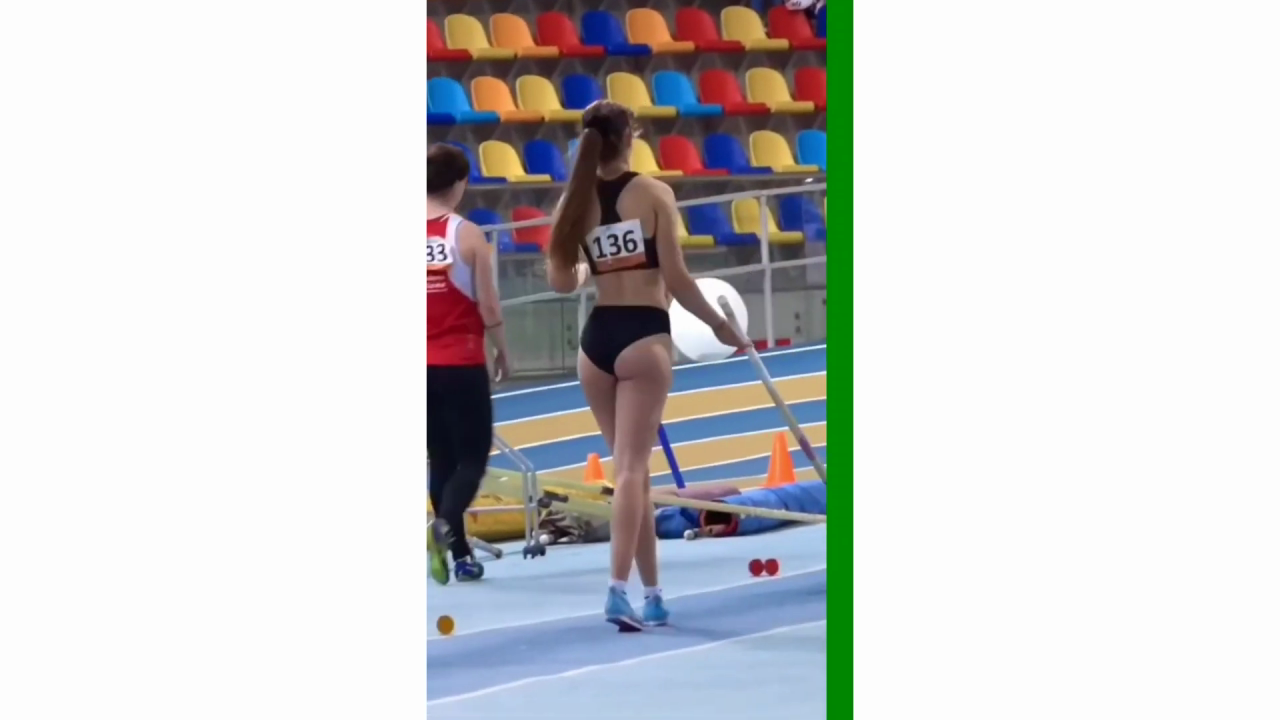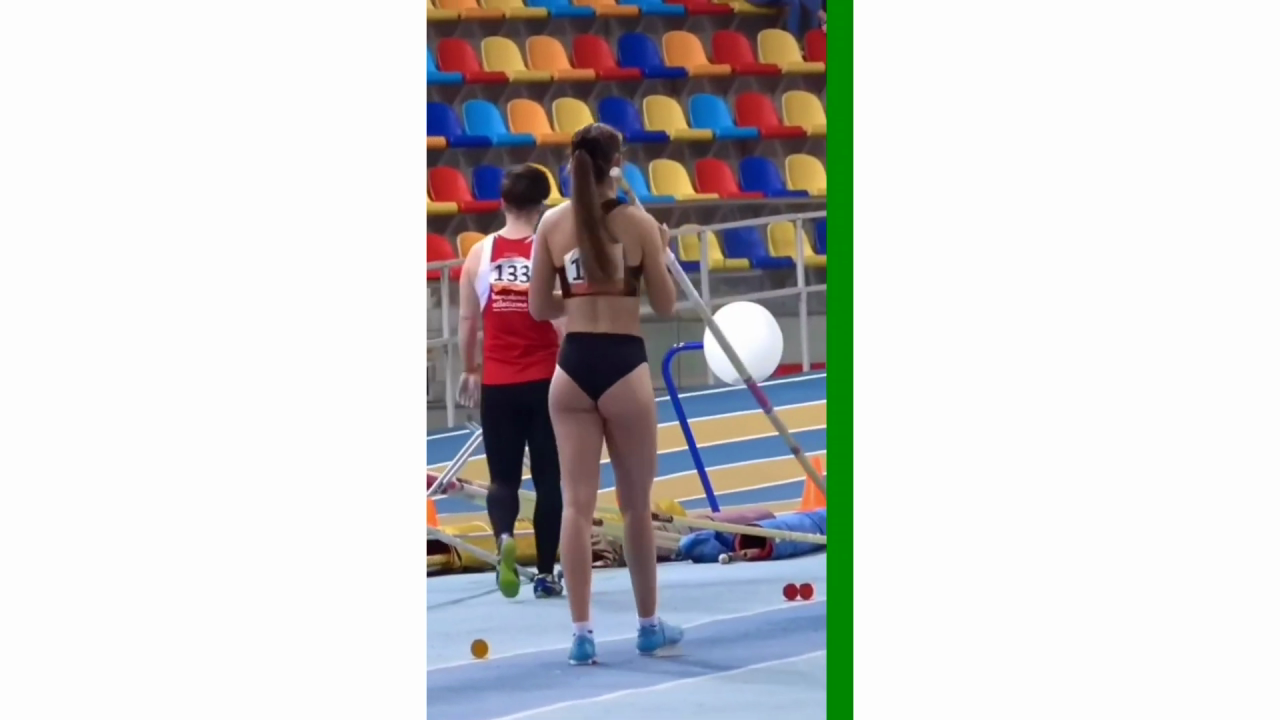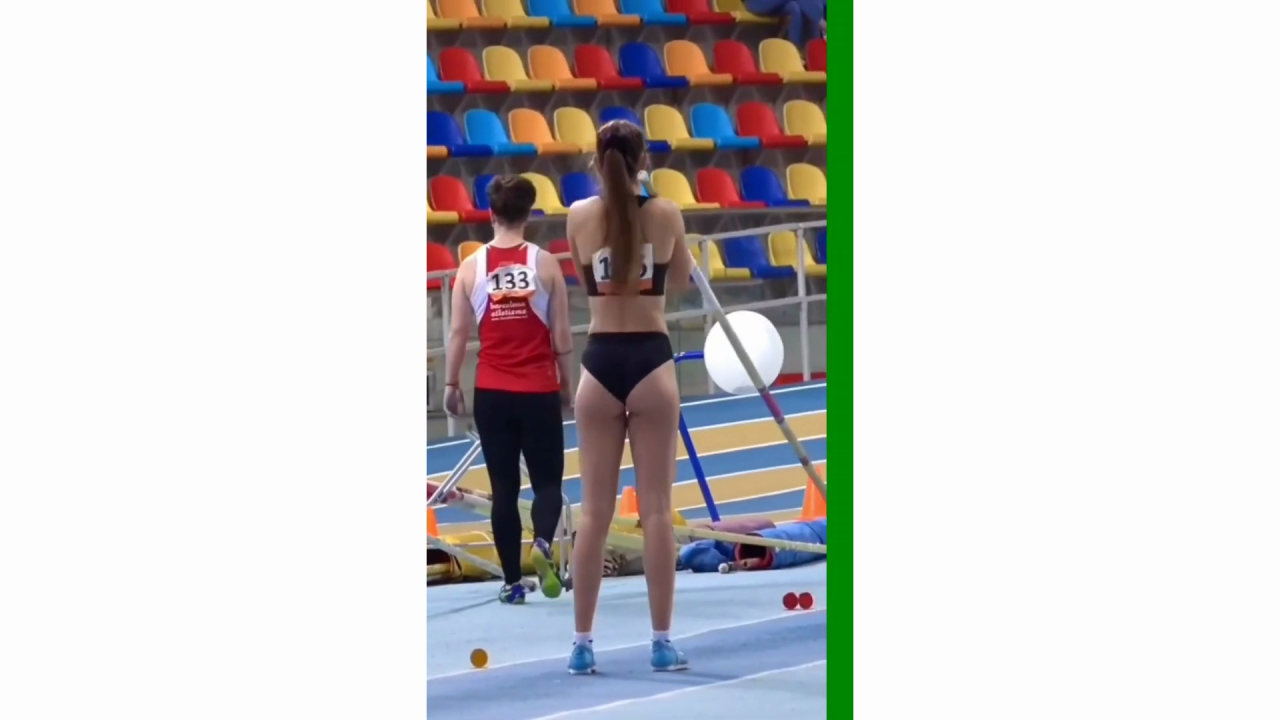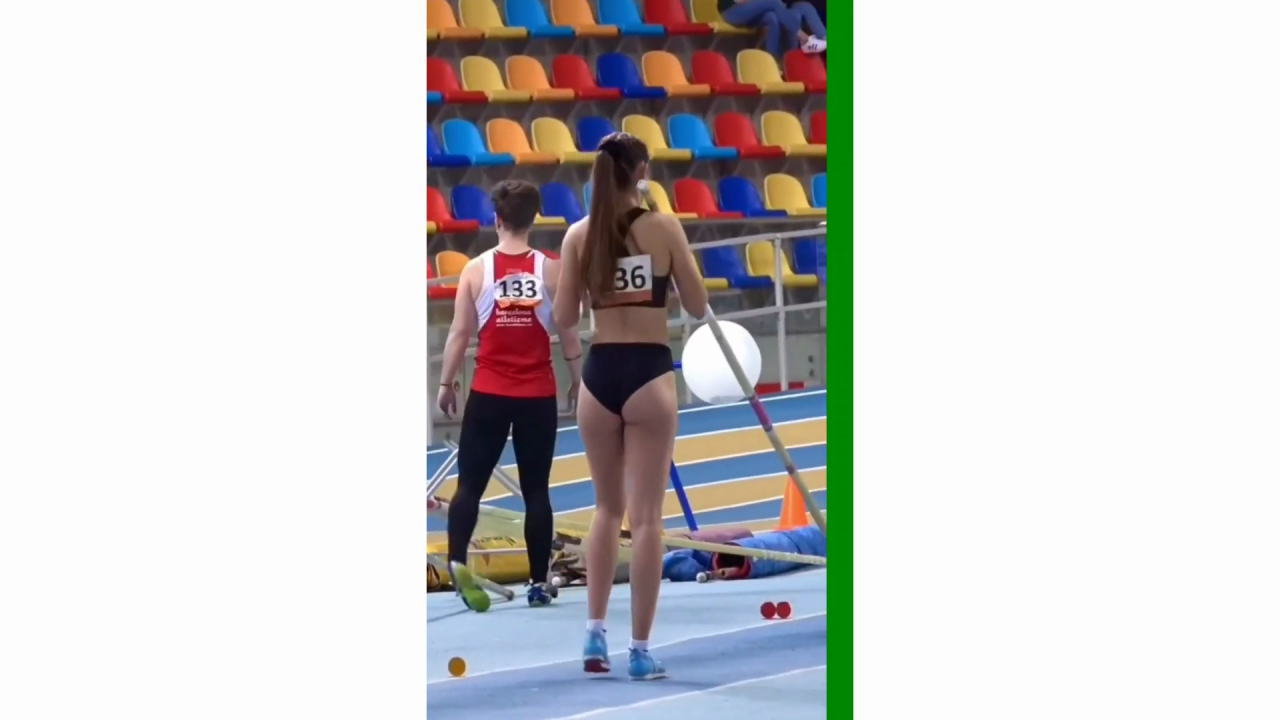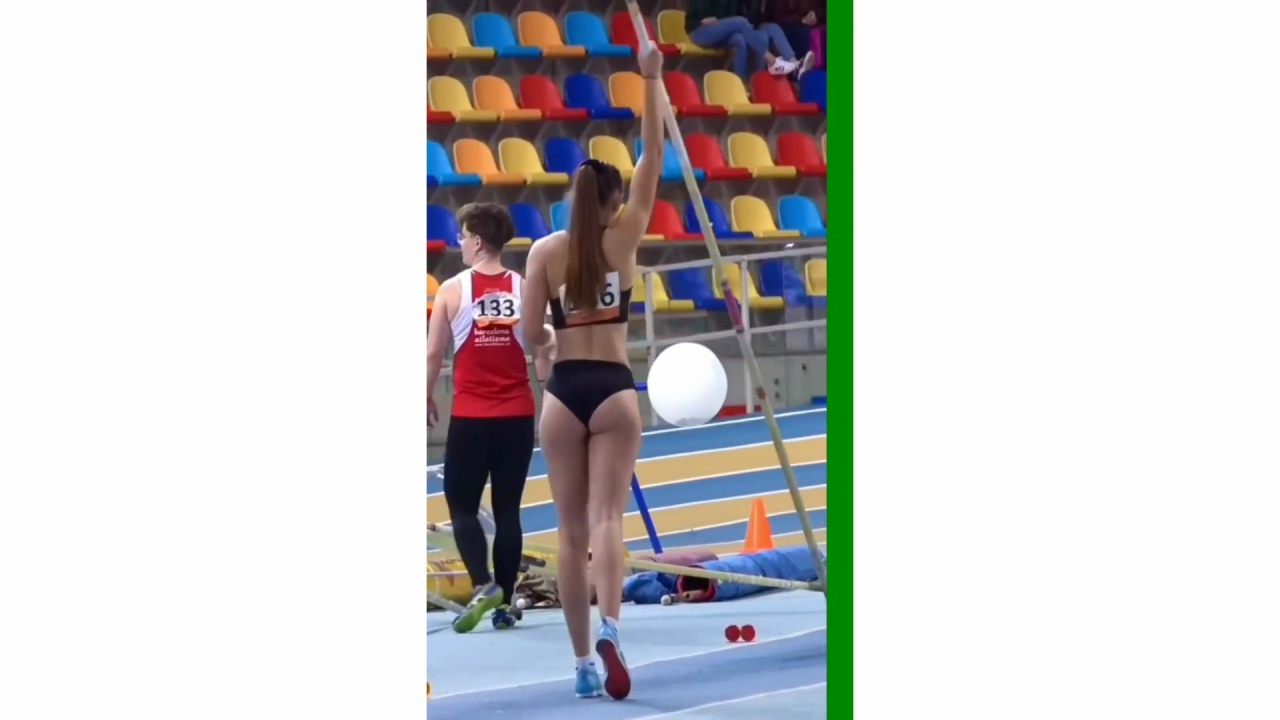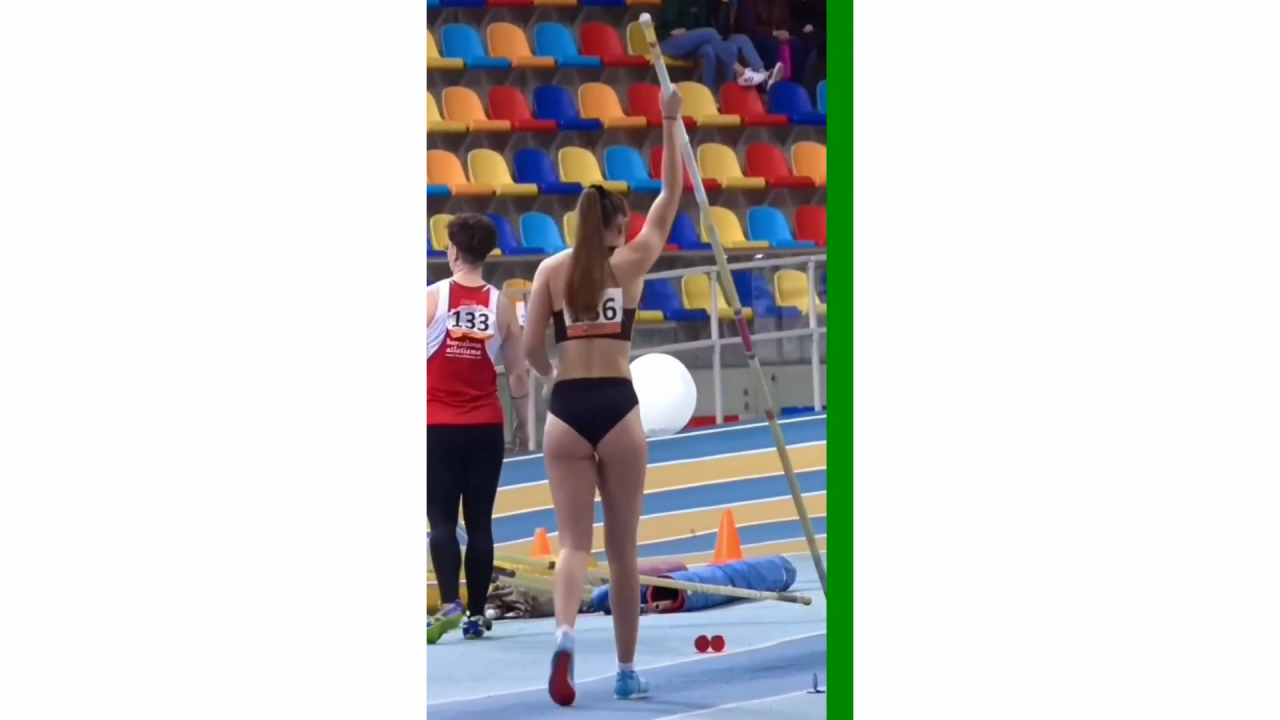
dt=0.7s
person 1, frame 1
left shoulder: (571, 199)
right shoulder: (656, 194)
left elbow: (559, 280)
right elbow: (676, 278)
right wrist: (719, 324)
left hip: (597, 338)
right hip: (643, 337)
left knee: (627, 469)
right knee: (632, 468)
left ankle: (651, 593)
right ankle: (620, 589)
person 1, frame 2
left shoulder: (552, 223)
right shoulder: (639, 222)
left elbow: (539, 306)
right elbow: (665, 305)
left hip: (573, 367)
right hip: (623, 365)
left knee: (577, 504)
right knee: (635, 505)
left ankle: (581, 632)
right ankle: (649, 625)
person 1, frame 3
left shoulder: (579, 215)
right shoulder: (666, 213)
left hip: (600, 364)
right hip: (650, 363)
left knee: (595, 511)
right knee: (655, 509)
left ankle: (582, 643)
right ankle: (662, 641)
person 1, frame 4
left shoulder: (578, 234)
right shoulder: (663, 227)
left elbow: (563, 319)
right elbow: (698, 308)
left hip: (599, 375)
right hip: (650, 374)
left knee: (607, 508)
right knee: (645, 517)
left ankle: (594, 630)
right ankle: (640, 649)
person 1, frame 5
left shoulder: (544, 250)
right shoulder: (624, 237)
left elbow: (530, 334)
right elbow: (652, 156)
right wrist: (650, 80)
left hip: (564, 395)
right hip: (615, 392)
left knee: (570, 532)
right knee: (606, 520)
left ankle: (582, 662)
right ankle: (609, 627)
person 1, frame 6
left shoulder: (551, 268)
right shoulder: (631, 259)
left elbow: (530, 348)
right elbow: (670, 195)
right wrist: (670, 122)
left hip: (566, 411)
right hip: (618, 408)
left knee: (574, 543)
right knee: (622, 548)
left ankle: (565, 638)
right ankle: (626, 670)
person 2, frame 1
right shoulder: (468, 234)
right elbow: (488, 303)
right wrist: (501, 350)
left hip: (421, 365)
right hip: (462, 365)
left knee: (441, 460)
right knee: (474, 456)
left ankle: (462, 555)
right ankle: (442, 526)
person 2, frame 2
left shoulder: (478, 254)
left elbow: (467, 322)
left wrist: (469, 370)
left hip: (497, 384)
right hip: (543, 382)
left knee: (503, 478)
right knee: (547, 480)
left ankle: (504, 538)
right ankle: (546, 574)
person 2, frame 3
left shoulder: (471, 266)
right shoulder: (545, 263)
left elbow: (458, 332)
right elbow: (562, 333)
left wrist: (451, 383)
right wrist: (567, 379)
left hip: (492, 393)
right hip: (540, 391)
left knee: (504, 488)
right knee: (547, 482)
left ankle: (512, 582)
right ankle: (543, 544)
person 2, frame 4
left shoulder: (476, 270)
right shoulder: (550, 270)
left elbow: (459, 333)
right elbow: (568, 335)
left wrist: (446, 383)
right wrist: (577, 381)
left hip: (488, 394)
right hip: (538, 396)
left knee: (470, 485)
right knee: (536, 492)
left ankle: (458, 562)
right ankle: (539, 584)
person 2, frame 5
left shoulder: (452, 290)
right shoulder: (525, 290)
left elbow: (434, 353)
left wrist: (427, 399)
left hip: (470, 417)
right hip: (517, 416)
left knee: (462, 509)
right knee: (507, 511)
left ankle: (484, 588)
right ankle: (504, 604)
person 2, frame 6
left shoulder: (431, 297)
right shoulder: (502, 305)
right elbow: (517, 372)
right wrist: (523, 419)
left hip: (439, 426)
right hip: (487, 427)
left knee: (442, 521)
right knee: (479, 523)
left ankle: (450, 604)
right ankle: (476, 614)
